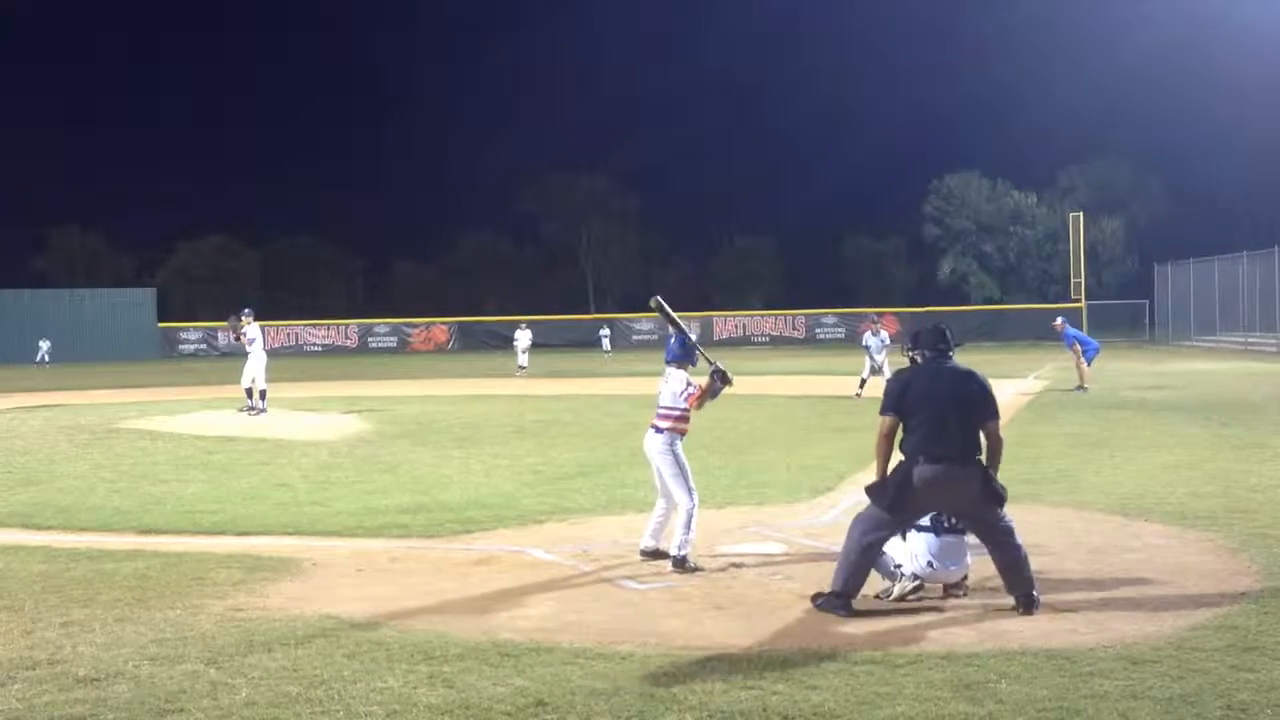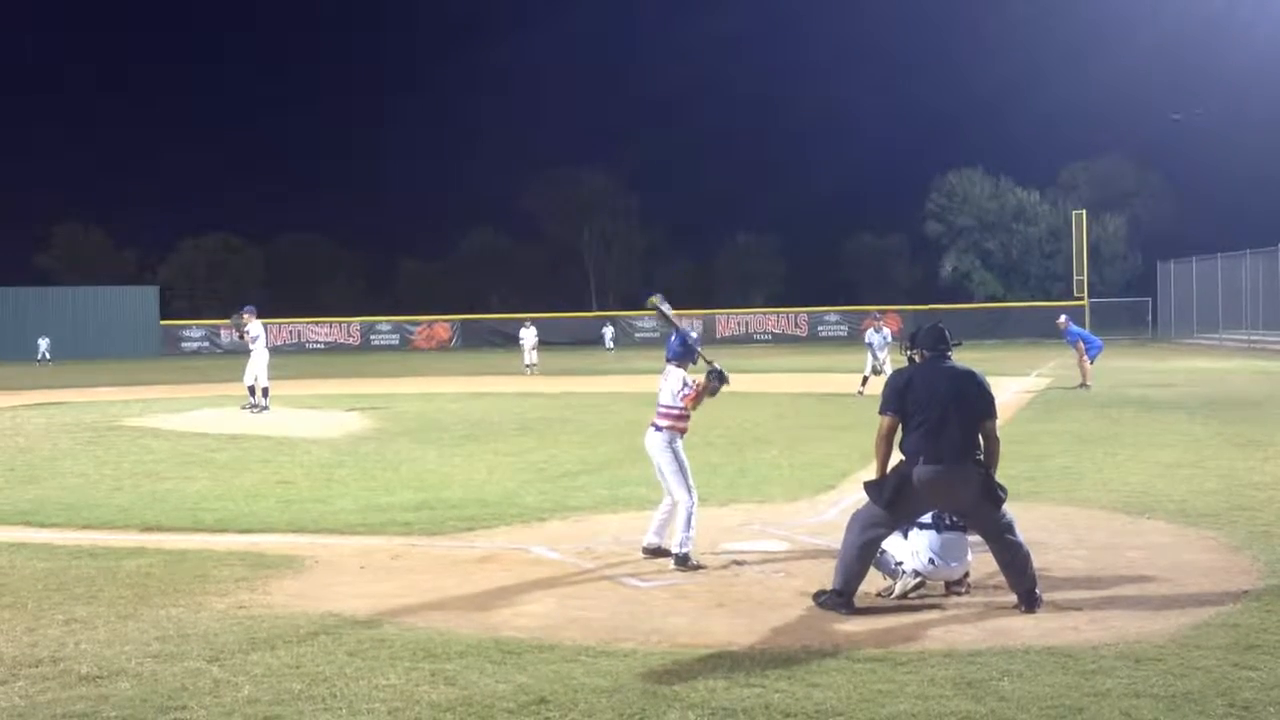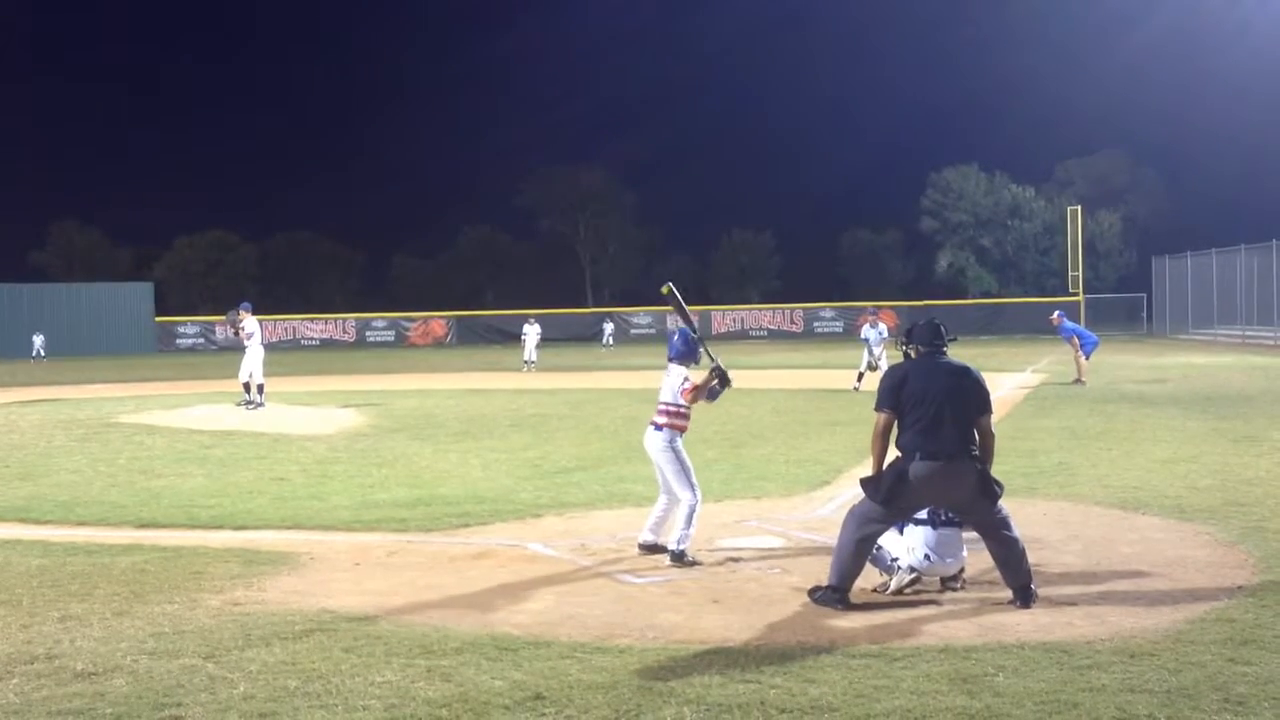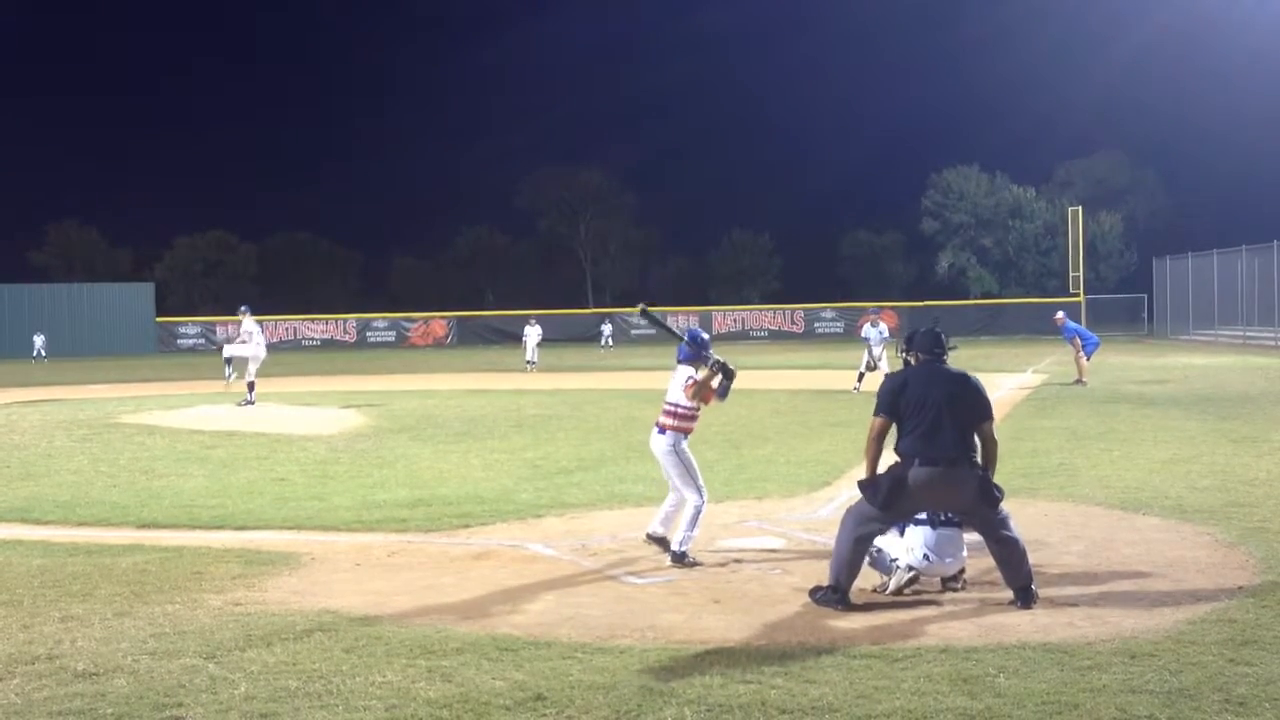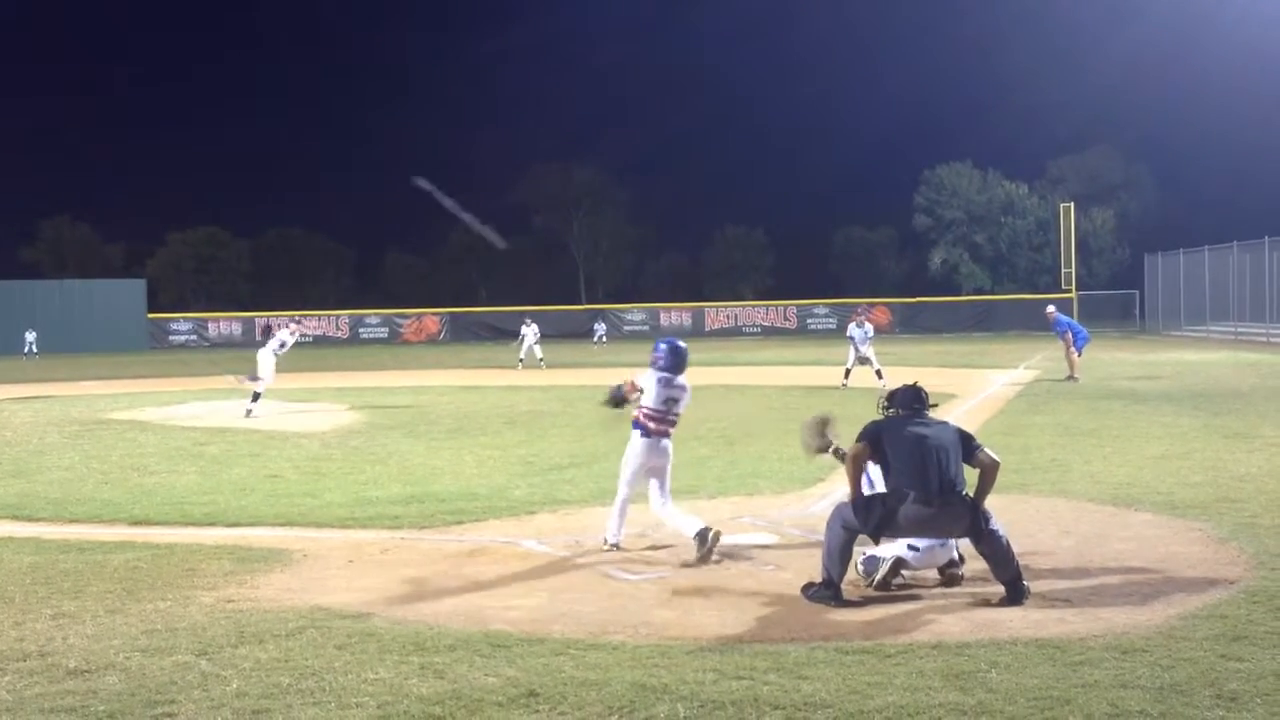
dt=1s
person 1, frame 1
left shoulder: (904, 379)
right shoulder: (976, 381)
left elbow: (886, 433)
right elbow: (994, 437)
left wrist: (881, 477)
right wrist: (990, 477)
left hip: (920, 474)
right hip: (966, 474)
left knee: (867, 529)
right knee: (999, 532)
left ankle: (840, 597)
right ankle: (1026, 596)
person 1, frame 2
left shoulder: (903, 378)
right shoulder: (975, 380)
left elbow: (886, 433)
right elbow: (991, 437)
left wrist: (880, 478)
right wrist: (987, 479)
left hip: (919, 474)
right hip: (966, 474)
left knee: (865, 526)
right knee: (1001, 530)
left ankle: (840, 595)
right ankle: (1028, 595)
person 1, frame 3
left shoulder: (898, 375)
right shoulder: (970, 376)
left elbow: (882, 430)
right elbow: (986, 433)
left wrist: (876, 475)
right wrist: (983, 475)
left hip: (915, 470)
right hip: (962, 471)
left knee: (862, 521)
right knee: (997, 525)
left ankle: (836, 591)
right ankle: (1023, 590)
person 1, frame 4
left shoulder: (898, 381)
right shoulder: (970, 383)
left elbow: (877, 434)
right elbow: (989, 439)
left wrist: (870, 479)
right wrist: (985, 481)
left hip: (915, 475)
right hip: (963, 476)
left knee: (859, 521)
right knee: (997, 525)
left ankle: (836, 591)
right ankle: (1024, 590)
person 1, frame 5
left shoulder: (881, 427)
right shoulder: (950, 429)
left elbow: (854, 456)
right elbow: (991, 462)
left wrist: (857, 499)
right wrist: (976, 504)
left hip: (906, 512)
right hip: (954, 515)
left knee: (843, 516)
right knee: (981, 520)
left ankle: (829, 588)
right ankle: (1015, 587)
person 2, frame 1
left shoulder: (672, 374)
right shoulder: (679, 376)
left elbow: (700, 398)
right elbow: (697, 403)
left wrist: (718, 383)
right wrist: (712, 379)
left hip: (656, 439)
right hip: (666, 442)
left knee: (667, 497)
right knee: (688, 500)
left ankle: (649, 546)
right ankle: (679, 557)
person 2, frame 2
left shoulder: (672, 372)
right shoulder: (678, 375)
left elbow: (696, 396)
right elbow: (692, 404)
left wrist: (714, 382)
right wrist: (708, 379)
left hip: (658, 437)
right hip: (666, 440)
left knee: (673, 496)
right knee: (687, 497)
left ankle: (652, 544)
right ankle: (682, 554)
person 2, frame 3
left shoulder: (675, 371)
right shoulder: (679, 373)
left elbow: (705, 397)
right elbow: (691, 397)
left wrist: (719, 384)
right wrist: (710, 376)
left hip: (657, 436)
right hip: (666, 439)
left knee: (670, 494)
right knee: (690, 495)
left ankle: (647, 541)
right ankle: (677, 551)
person 2, frame 4
left shoulder: (687, 372)
right shoulder: (686, 372)
left elbow: (717, 396)
right elbow: (693, 394)
left wrist: (726, 378)
right wrist: (711, 372)
left hip: (663, 438)
right hip: (671, 441)
left knee: (680, 492)
right knee: (697, 497)
left ankle: (656, 532)
right ankle: (678, 552)
person 2, frame 5
left shoulder: (653, 378)
right shoulder: (684, 388)
left elbow: (629, 392)
right wrist: (638, 395)
left hip: (641, 443)
right hip: (663, 447)
left knee: (624, 491)
right knee: (661, 502)
left ankle: (612, 538)
right ankle: (700, 532)
